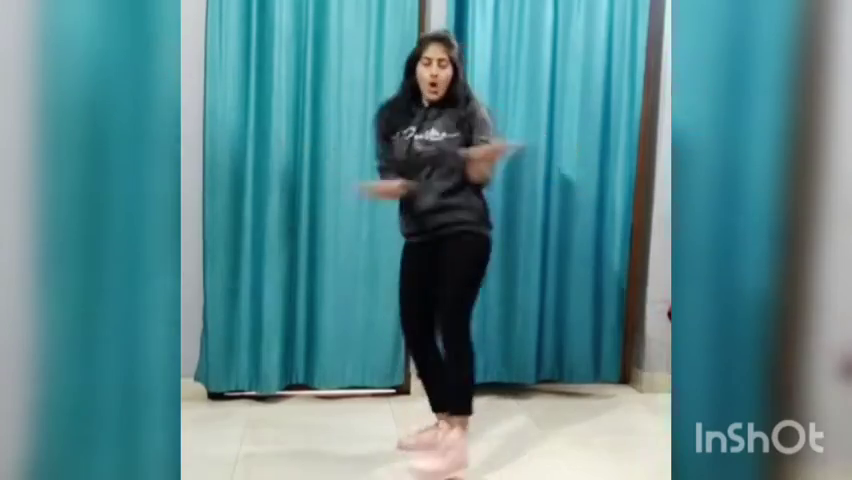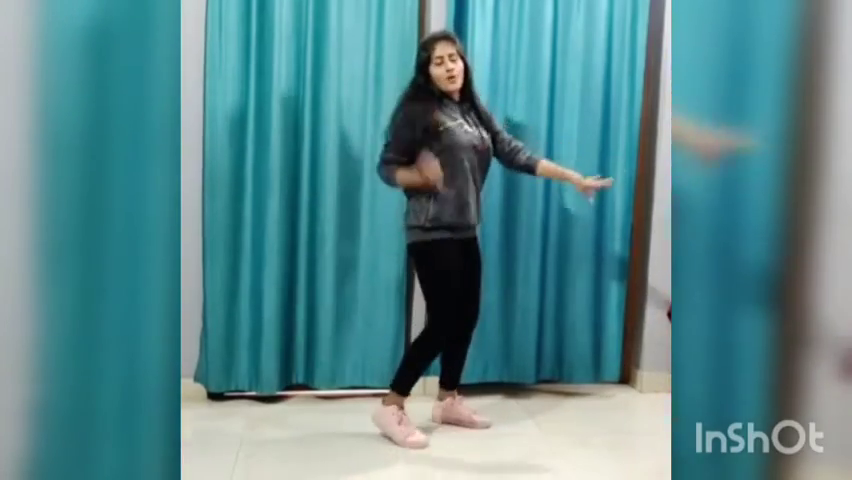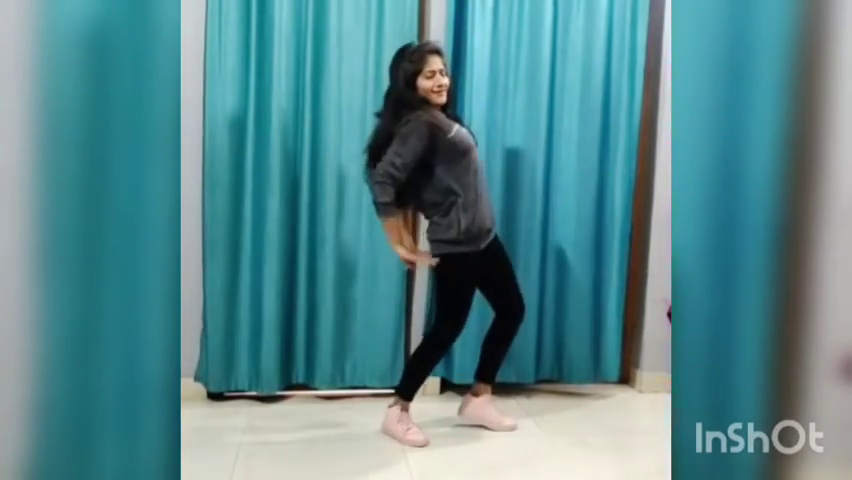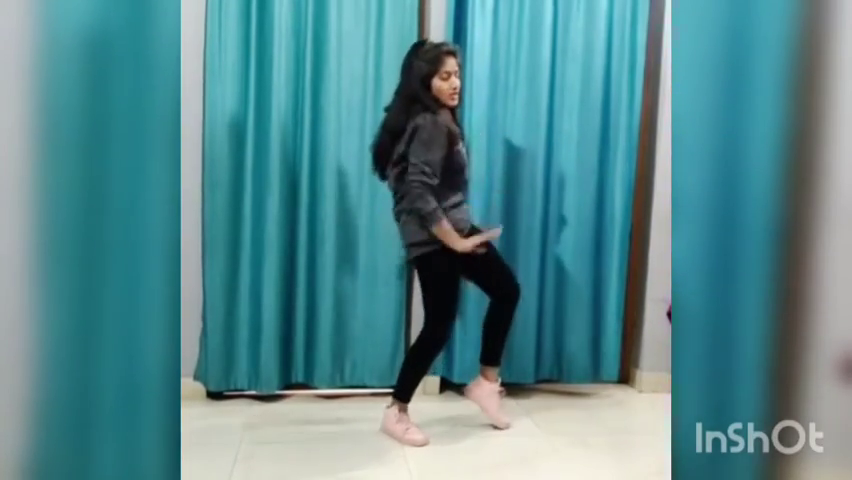
dt=0.7s
person 1, frame 1
left shoulder: (469, 112)
right shoulder: (394, 116)
left elbow: (479, 177)
right elbow: (391, 173)
left wrist: (486, 157)
right wrist: (390, 185)
left hip: (465, 231)
right hip: (420, 236)
left knee: (453, 325)
right knee: (416, 330)
left ankle: (457, 442)
right ankle: (447, 424)
person 1, frame 2
left shoulder: (476, 112)
right shoulder: (417, 111)
left elbow: (515, 154)
right elbow: (388, 169)
left wrist: (573, 178)
right wrist: (418, 176)
left hip: (465, 232)
right hip: (431, 233)
left knee: (466, 317)
right knee: (443, 320)
left ankle: (448, 401)
right ankle: (391, 407)
person 1, frame 3
left shoulder: (436, 120)
right shoulder: (418, 124)
left elbow: (405, 185)
right elbow: (383, 181)
left wrist: (410, 233)
right wrist: (399, 242)
left hip: (481, 236)
right hip: (456, 242)
left knee: (512, 309)
right knee: (447, 327)
left ankle: (478, 400)
right ankle: (397, 412)
person 1, frame 4
left shoulder: (438, 121)
right shoulder: (430, 125)
right elbow: (418, 192)
left wrist: (467, 233)
right wrist: (454, 240)
left hip: (458, 231)
right hip: (433, 239)
left knee: (507, 289)
right knee: (439, 326)
left ankle: (486, 382)
right ankle: (396, 413)
